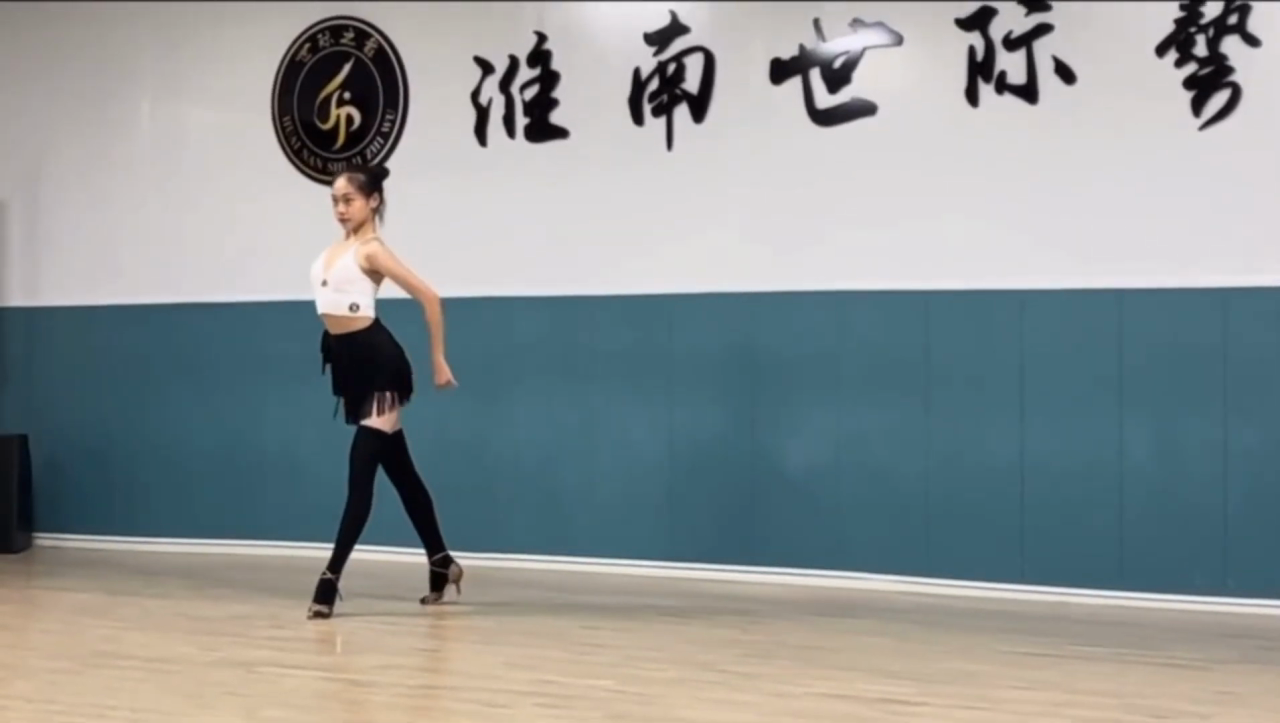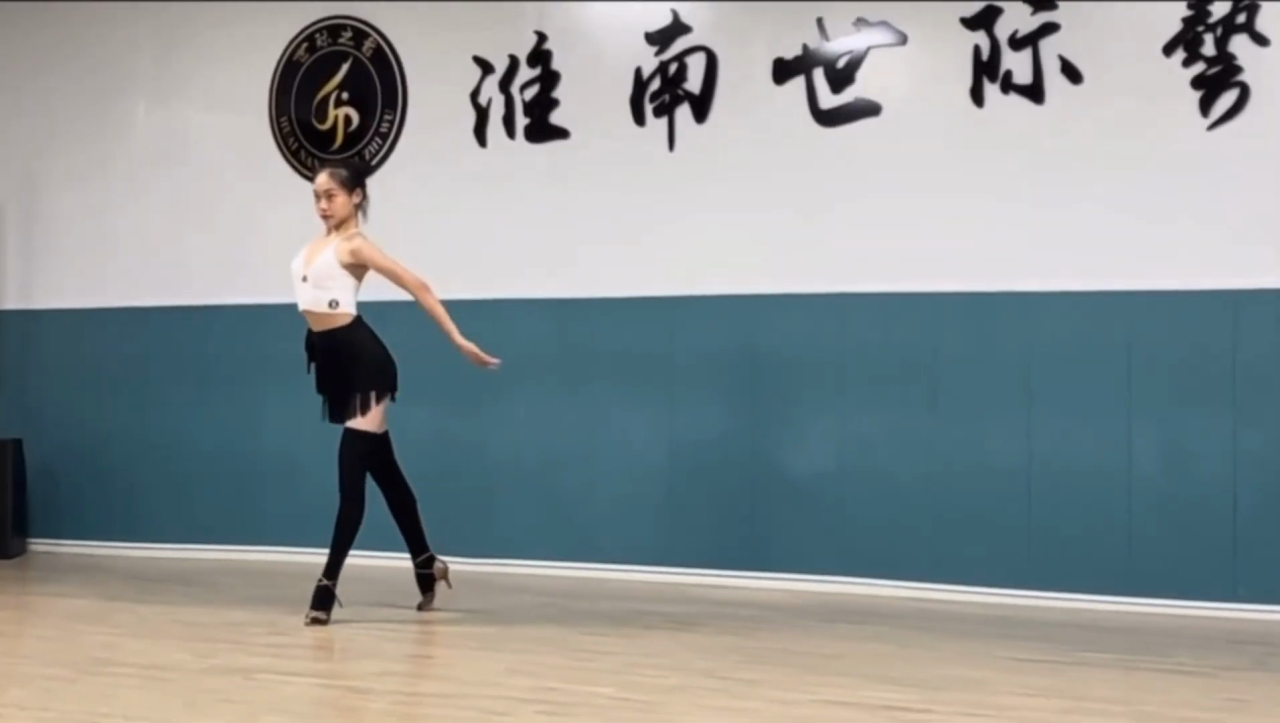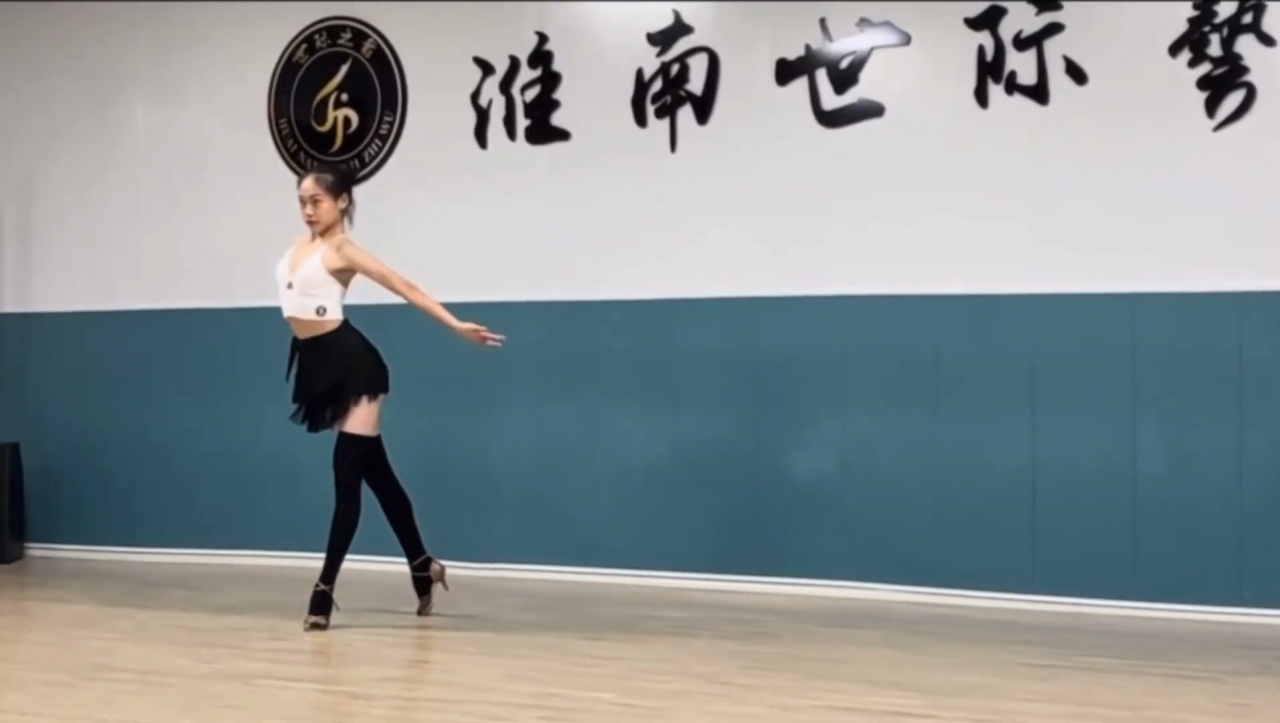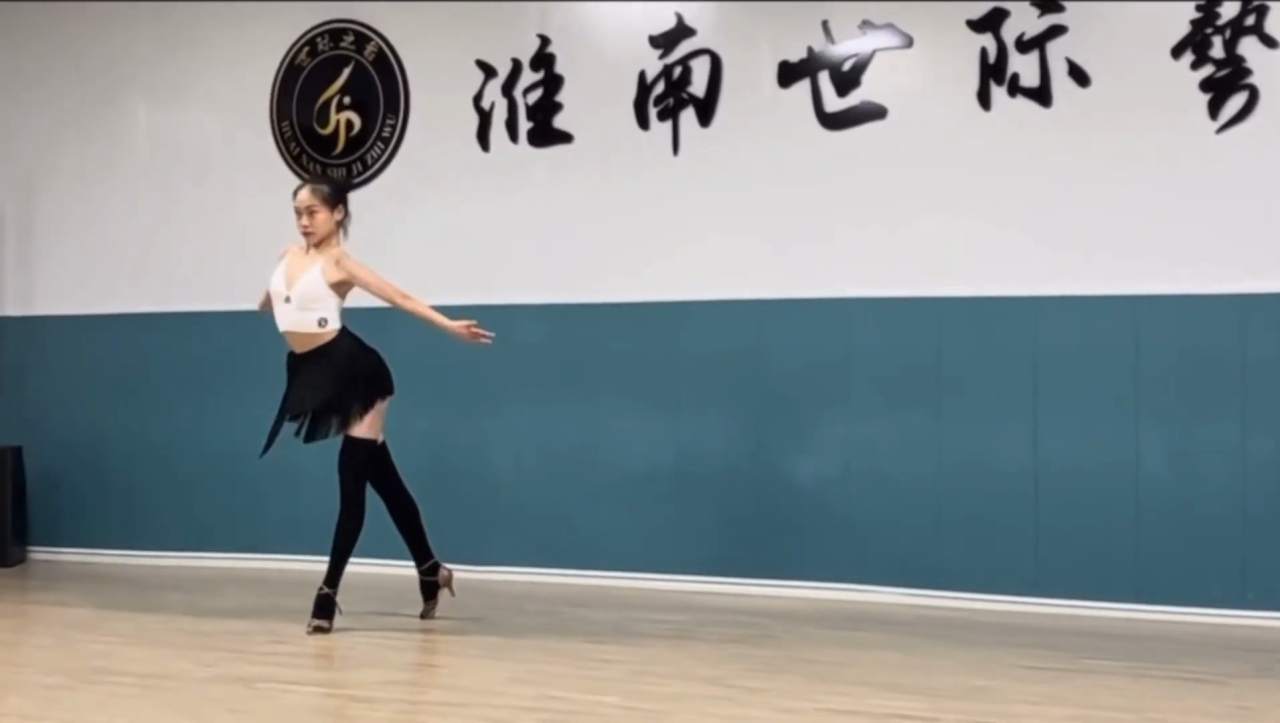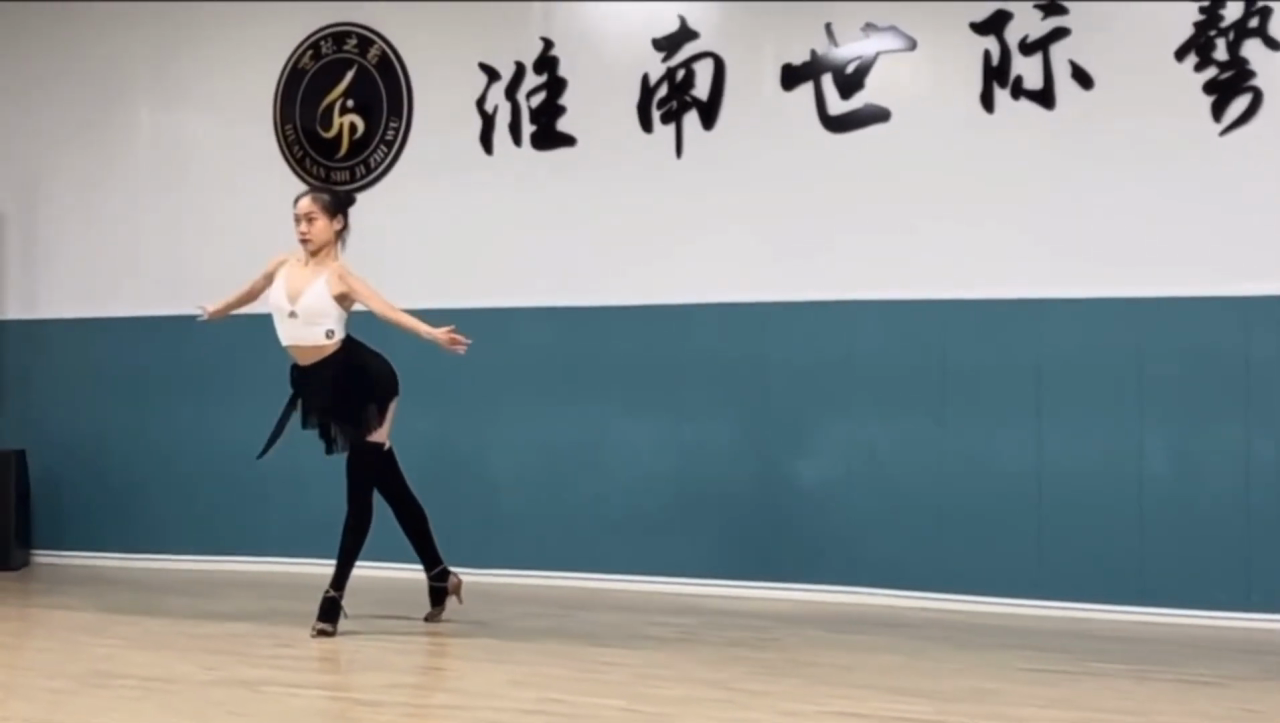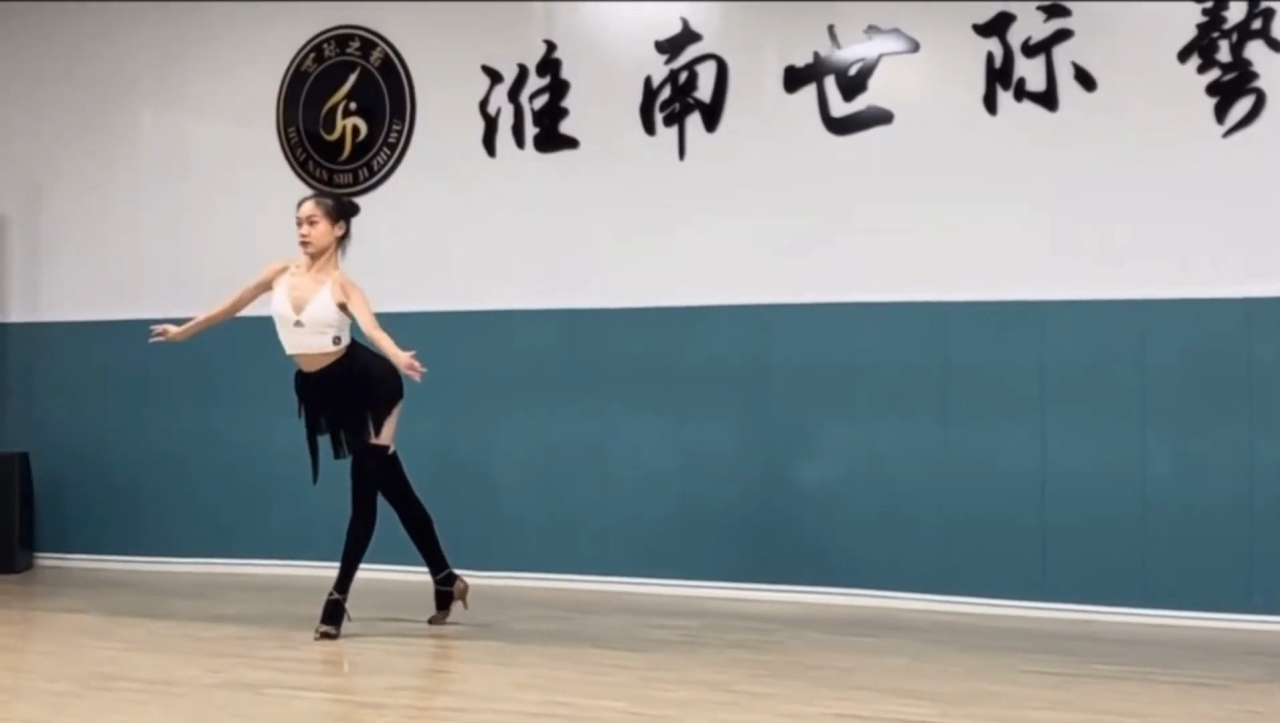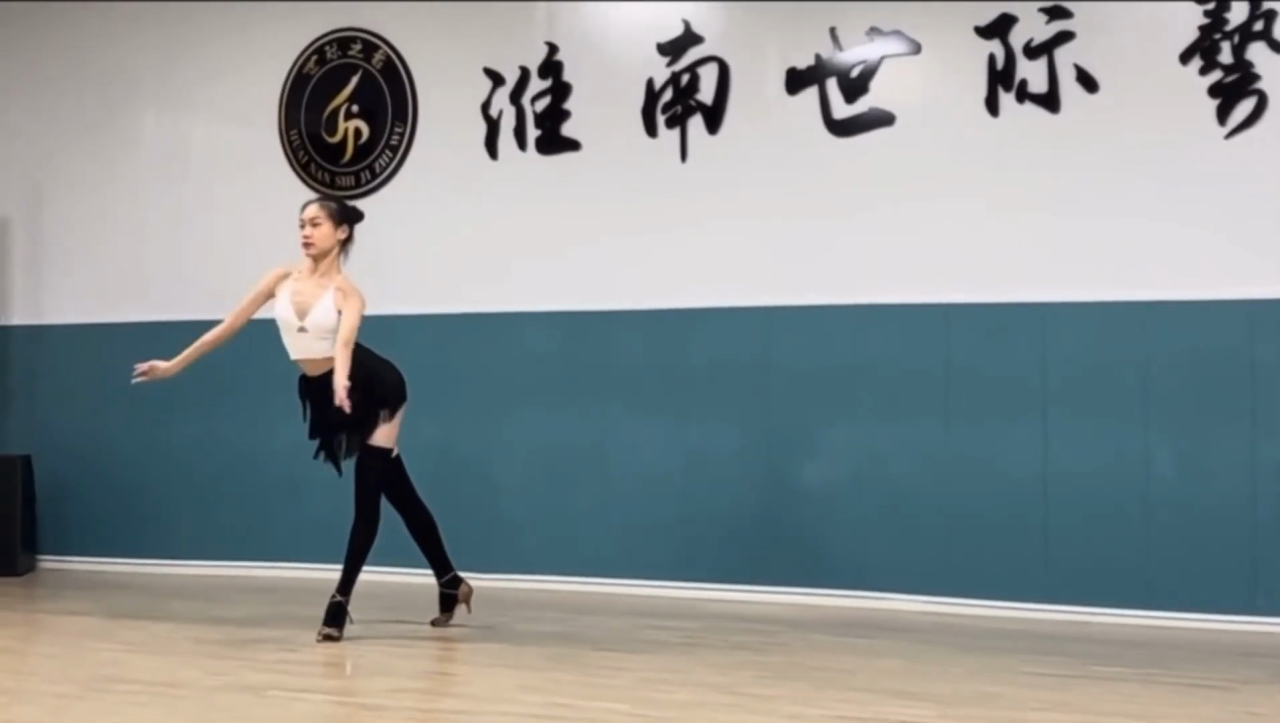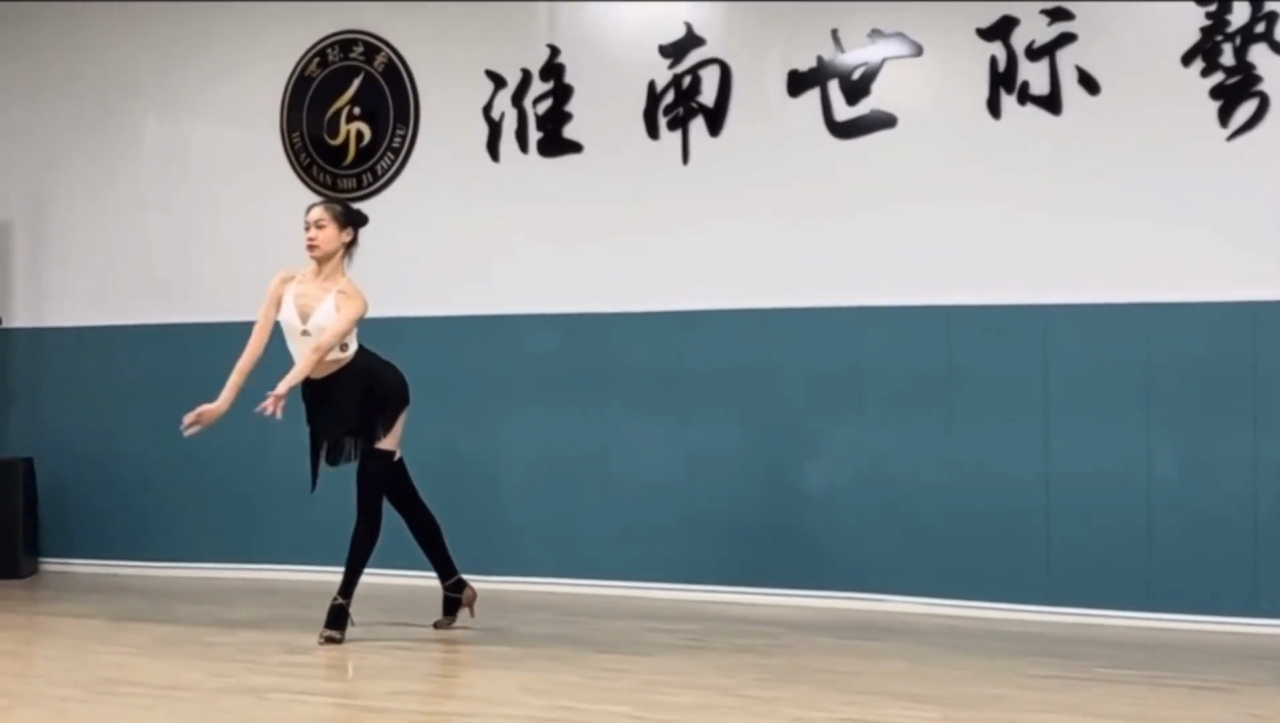
dt=0.2s
person 1, frame 1
left shoulder: (372, 250)
right shoulder: (337, 248)
left elbow: (429, 298)
left wrist: (439, 361)
left hip: (376, 359)
right hip: (347, 358)
left knee: (361, 470)
right knee: (398, 468)
left ankle: (331, 578)
right ankle: (441, 562)
person 1, frame 2
left shoulder: (354, 245)
right shoulder: (318, 243)
left elbow: (417, 286)
left wrist: (458, 339)
left hip: (358, 355)
right hip: (329, 354)
left knee: (352, 469)
right knee: (383, 468)
left ankle: (328, 584)
right ankle: (425, 563)
person 1, frame 3
left shoulder: (341, 250)
right shoulder: (300, 245)
left elbow: (404, 287)
left wrist: (456, 325)
left hip: (349, 360)
right hip: (315, 362)
left knee: (347, 472)
right knee: (375, 470)
left ankle: (325, 588)
right ankle: (422, 564)
person 1, frame 4
left shoulder: (339, 262)
right shoulder: (289, 254)
left elbow: (397, 296)
right elbow: (274, 295)
left wrist: (449, 325)
right wrist: (268, 303)
left hip: (354, 370)
right hip: (312, 372)
left knee: (353, 478)
right knee: (381, 475)
left ankle: (328, 593)
right ankle: (430, 569)
person 1, frame 5
left shoulder: (340, 275)
right shoulder: (282, 265)
left elbow: (385, 309)
right elbow: (250, 294)
left wrist: (430, 333)
right wrist: (216, 311)
left hip: (362, 378)
right hip: (314, 382)
left knee: (361, 484)
right knee: (386, 481)
left ankle: (334, 595)
right ankle: (439, 575)
person 1, frame 6
left shoulder: (342, 285)
right shoulder: (281, 273)
left elbow: (369, 324)
right elbow: (232, 305)
left wrist: (397, 356)
right wrist: (183, 330)
left hip: (367, 384)
right hip: (320, 389)
left knee: (366, 489)
right knee: (391, 485)
left ankle: (339, 598)
right ankle: (446, 579)
person 1, frame 7
left shoulder: (347, 292)
right shoulder: (282, 279)
left elbow: (346, 340)
right elbow: (231, 324)
left wrist: (343, 381)
right wrist: (175, 364)
left hip: (371, 389)
right hip: (320, 393)
left knee: (368, 493)
right knee: (396, 488)
left ankle: (341, 600)
right ankle: (450, 581)
person 1, frame 8
left shoulder: (350, 297)
right shoulder: (285, 283)
left elbow: (321, 346)
right elbow: (256, 344)
left wrist: (285, 388)
right wrist: (222, 401)
left hip: (375, 390)
right hip: (333, 397)
left knee: (371, 496)
right knee: (400, 492)
left ankle: (343, 603)
right ankle: (455, 585)
